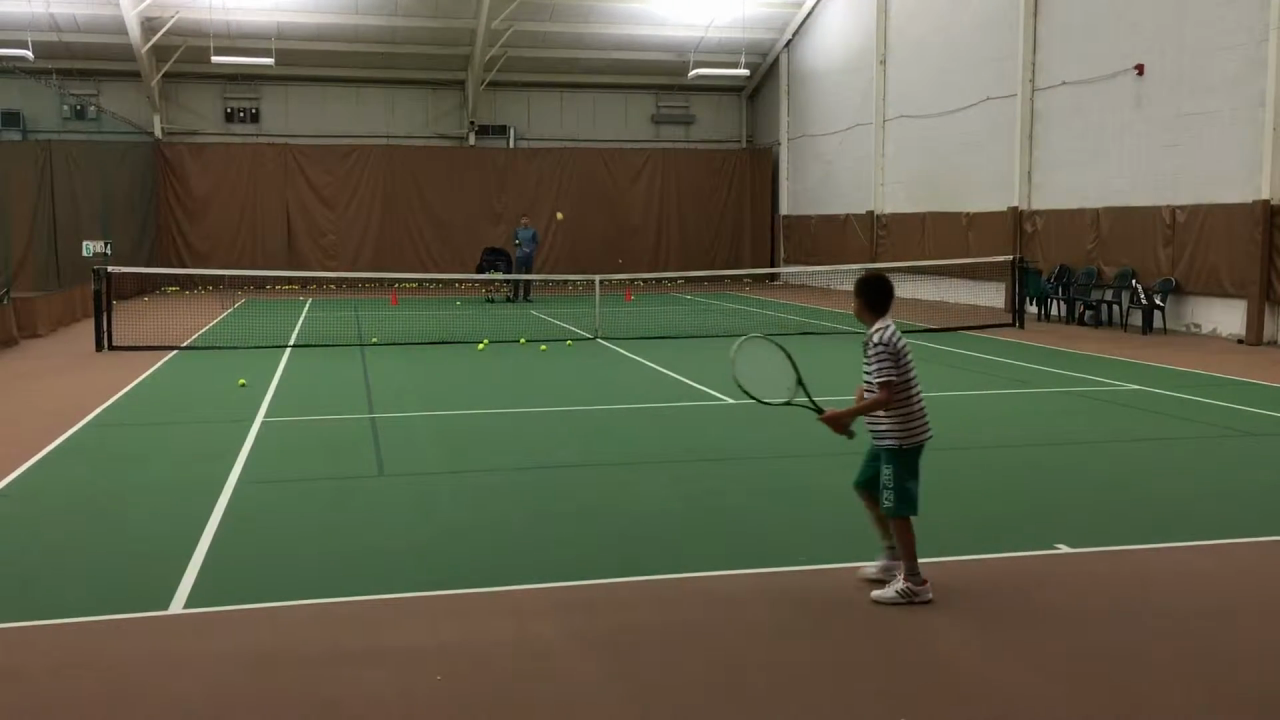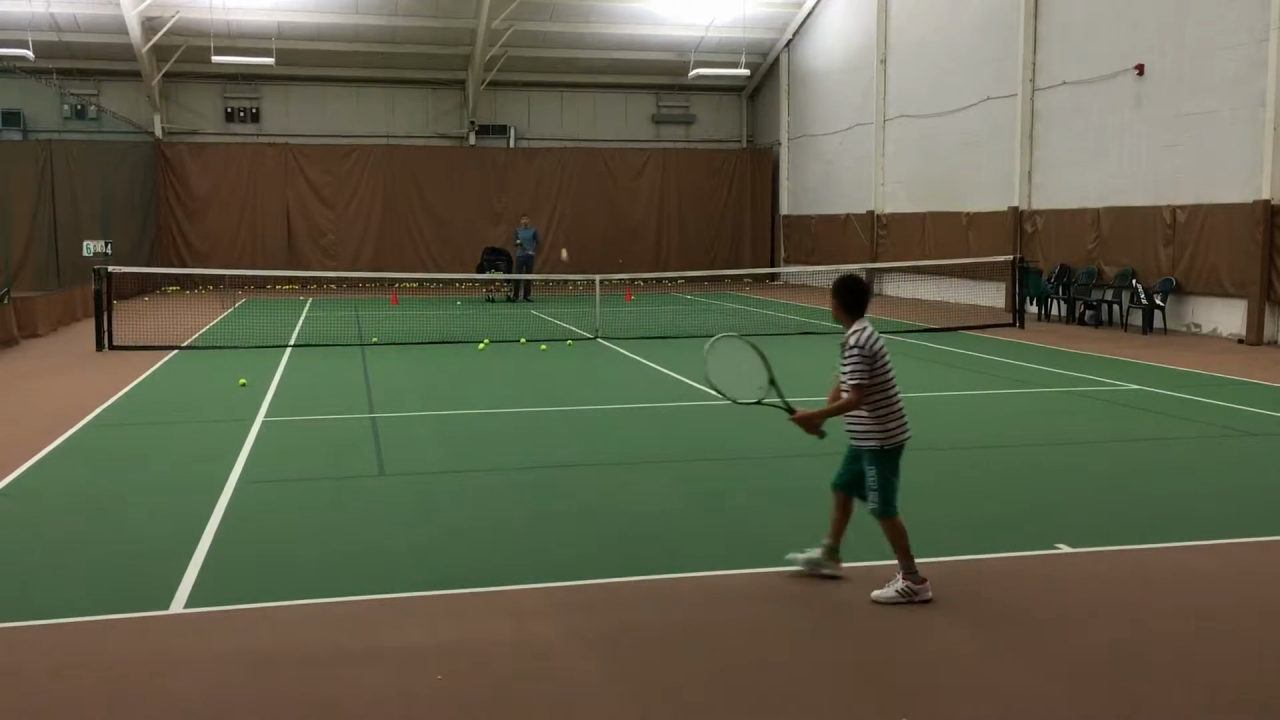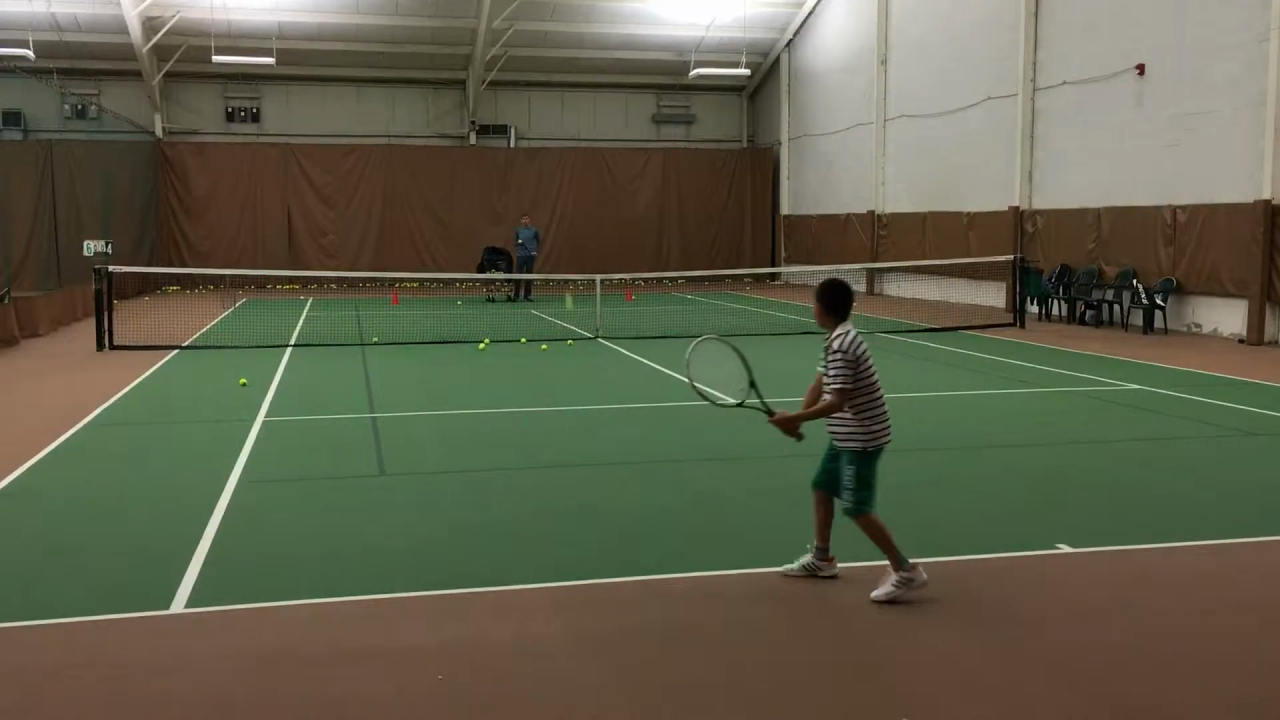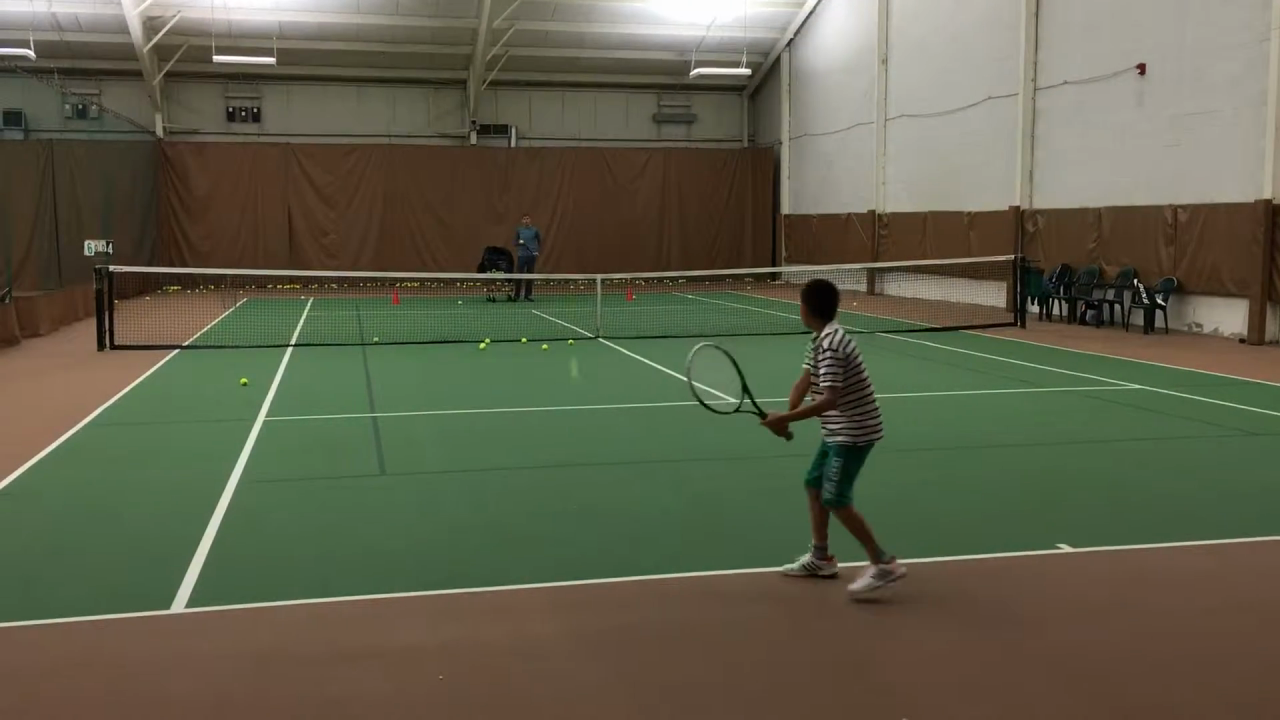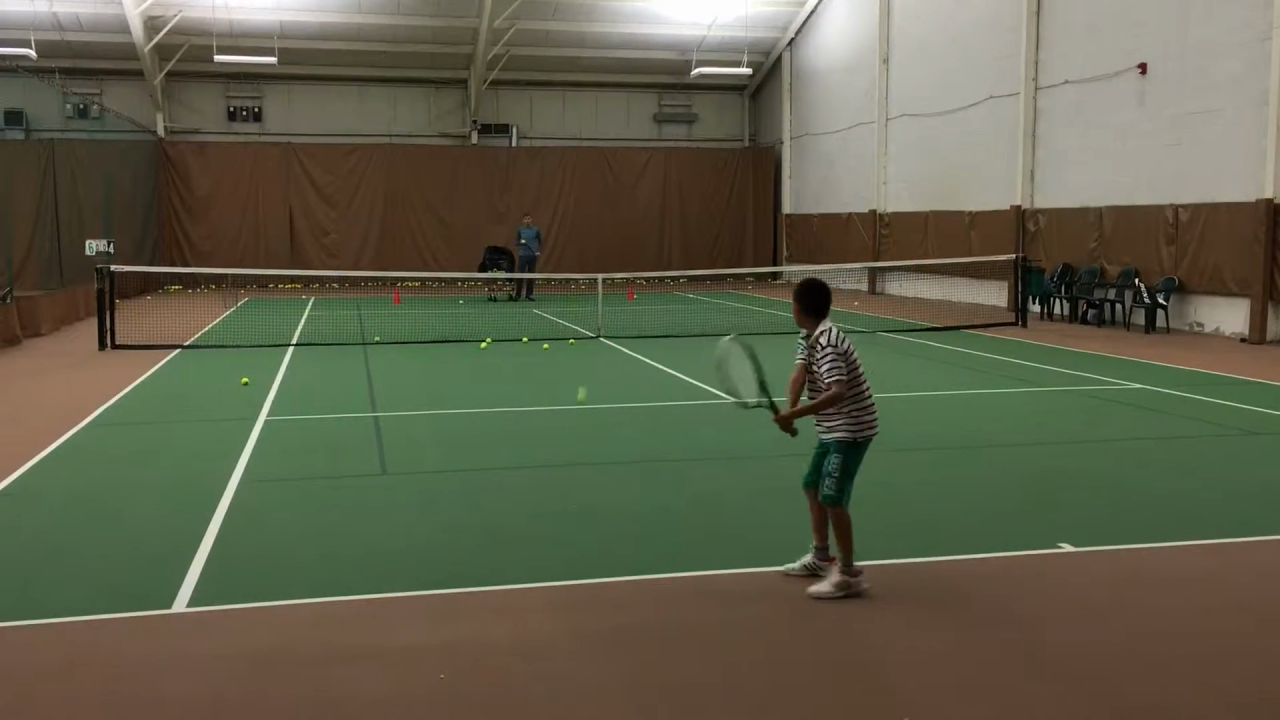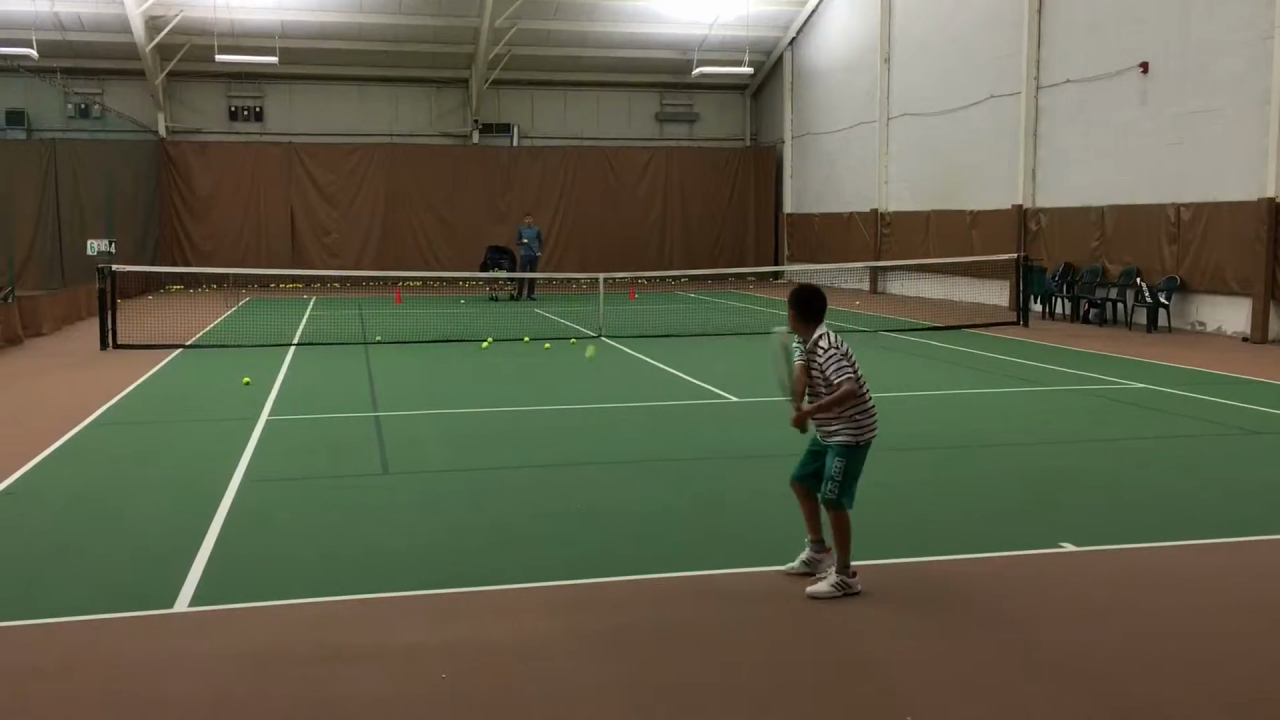
dt=0.1s
person 1, frame 1
left shoulder: (880, 341)
right shoulder: (882, 334)
left elbow: (887, 397)
right elbow: (872, 386)
left wrist: (843, 414)
right wrist: (848, 416)
left hip: (901, 436)
right hip: (889, 435)
left knee: (897, 507)
right knee: (866, 489)
left ankle: (915, 583)
right ankle: (893, 556)
person 1, frame 2
left shoulder: (857, 342)
right shoulder: (859, 335)
left elbow: (857, 398)
right elbow: (843, 385)
left wrist: (815, 415)
right wrist: (820, 415)
left hip: (880, 437)
right hip: (866, 436)
left knee: (882, 508)
right knee: (842, 489)
left ankle: (913, 581)
right ankle: (829, 555)
person 1, frame 3
left shoulder: (840, 347)
right shoulder: (837, 339)
left elbow: (836, 402)
right elbow: (821, 384)
left wrist: (794, 418)
right wrist: (798, 417)
left hip: (861, 437)
right hip: (845, 435)
left knee: (856, 508)
right knee: (822, 488)
left ankle: (905, 571)
right ankle: (820, 557)
person 1, frame 4
left shoulder: (829, 346)
right shoulder: (823, 338)
left elbow: (830, 399)
right elbow: (805, 380)
left wrist: (786, 418)
right wrist: (786, 415)
left hip: (854, 433)
right hip: (838, 431)
left knee: (835, 500)
right knee: (814, 487)
left ankle: (883, 563)
right ankle: (821, 557)
person 1, frame 5
left shoulder: (827, 345)
right shoulder: (809, 338)
left elbow: (838, 393)
right elbow: (800, 374)
left wrist: (796, 412)
right wrist: (789, 409)
left hip: (852, 429)
right hip: (832, 428)
left knee: (832, 498)
right knee: (813, 489)
left ankle: (849, 575)
right ankle: (821, 556)
person 1, frame 6
left shoulder: (827, 348)
right shoulder: (803, 343)
left elbow: (850, 390)
right elbow: (800, 376)
left wrist: (809, 412)
right wrist: (797, 407)
left hip: (851, 433)
right hip: (829, 430)
left knee: (833, 500)
right knee: (801, 482)
left ankle: (845, 575)
right ankle: (818, 550)
